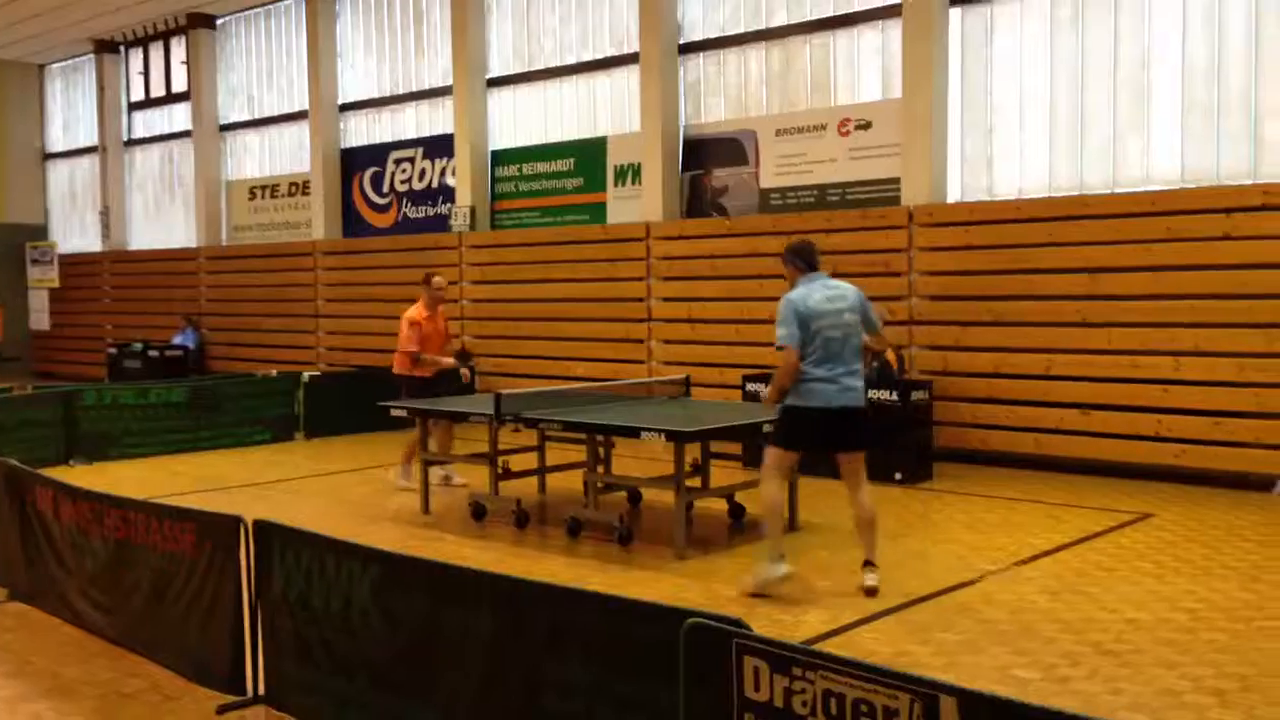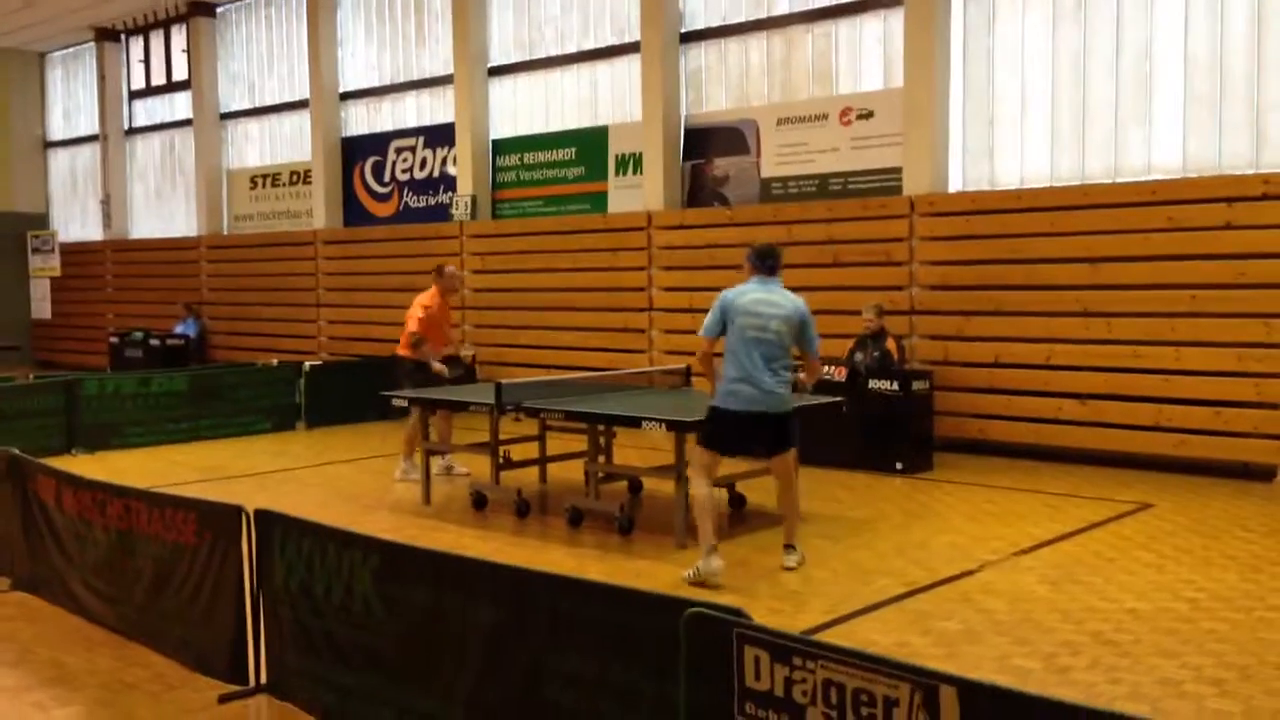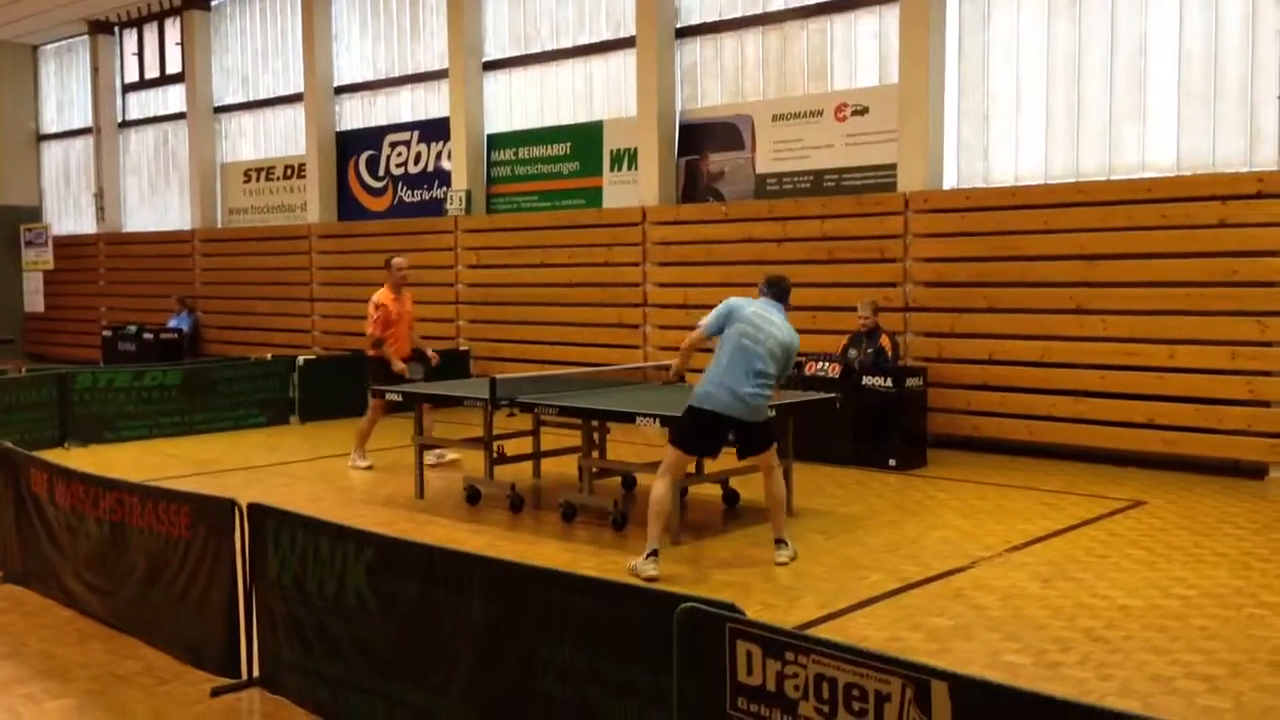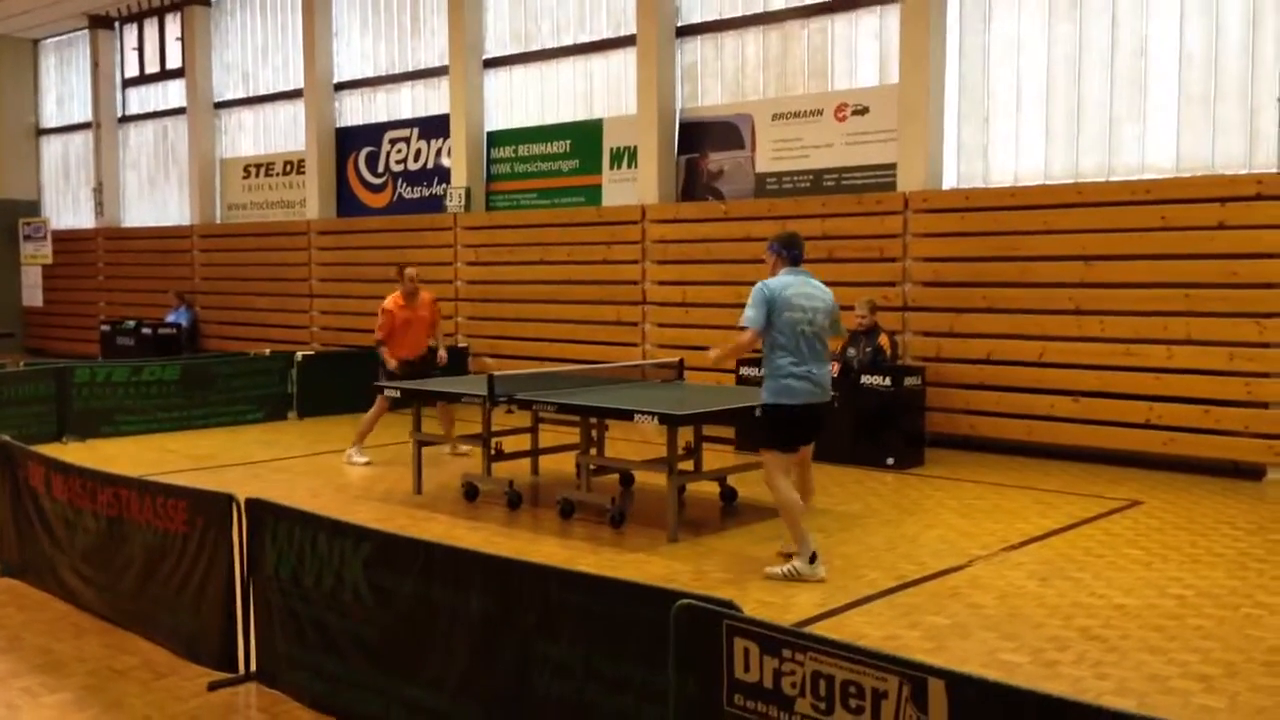
dt=0.5s
person 1, frame 1
left shoulder: (793, 302)
right shoulder: (852, 293)
left elbow: (790, 362)
right elbow: (879, 337)
left wrist: (774, 392)
left hip: (809, 402)
right hip: (851, 401)
left knee: (773, 475)
right knee: (857, 484)
left ankle: (774, 560)
right ankle: (870, 568)
person 1, frame 2
left shoulder: (729, 298)
right shoulder: (797, 305)
left elbow: (704, 353)
right elbow: (814, 366)
left wrist: (715, 384)
right wrist: (806, 381)
left hip: (732, 401)
right hip: (777, 403)
left knee: (700, 473)
right knee: (786, 476)
left ankle: (710, 556)
right ankle: (790, 549)
person 1, frame 3
left shoulder: (736, 306)
right shoulder: (790, 336)
left elbow: (693, 341)
left wrist: (680, 364)
left hip: (710, 403)
right hip: (752, 410)
left knee: (667, 475)
right knee: (772, 469)
left ankle: (649, 557)
right ankle: (782, 545)
person 1, frame 4
left shoulder: (768, 288)
right shoulder: (825, 293)
left elbow: (747, 341)
right elbow: (836, 337)
left wrist: (720, 355)
left hip: (783, 394)
right hip: (818, 392)
left knee: (777, 475)
right knee: (802, 464)
left ankle: (807, 559)
right ankle: (799, 542)
person 2, frame 1
left shoulder: (440, 314)
right shoulder: (413, 317)
left elbow: (445, 344)
right elbow: (411, 355)
left wrist: (458, 367)
right wrist: (442, 362)
left hip: (431, 376)
right hip: (410, 376)
left knee: (445, 421)
right knee: (425, 426)
left ankle: (442, 471)
right ankle: (404, 472)
person 2, frame 2
left shoulder: (444, 303)
right shoulder: (424, 303)
right elbow: (414, 339)
left wrist: (456, 351)
right wrist: (433, 363)
left hip: (430, 363)
right hip: (411, 361)
left knee: (445, 410)
right knee: (420, 413)
left ankle: (444, 461)
right ankle: (406, 466)
person 2, frame 3
left shoulder: (406, 297)
right shoulder: (379, 301)
right elbow: (375, 338)
left wrist: (426, 350)
right wrist: (393, 361)
left hip: (406, 359)
right hip: (382, 362)
right knee: (376, 410)
left ankle: (433, 452)
right ankle: (357, 454)
person 2, frame 4
left shoulder: (428, 300)
right shoulder: (390, 306)
left elbow: (435, 325)
right elbow: (379, 340)
left wrist: (441, 347)
right wrist: (387, 359)
left hip: (421, 358)
right hip: (396, 362)
right knee: (382, 406)
left ankle: (451, 444)
right ankle: (354, 449)
